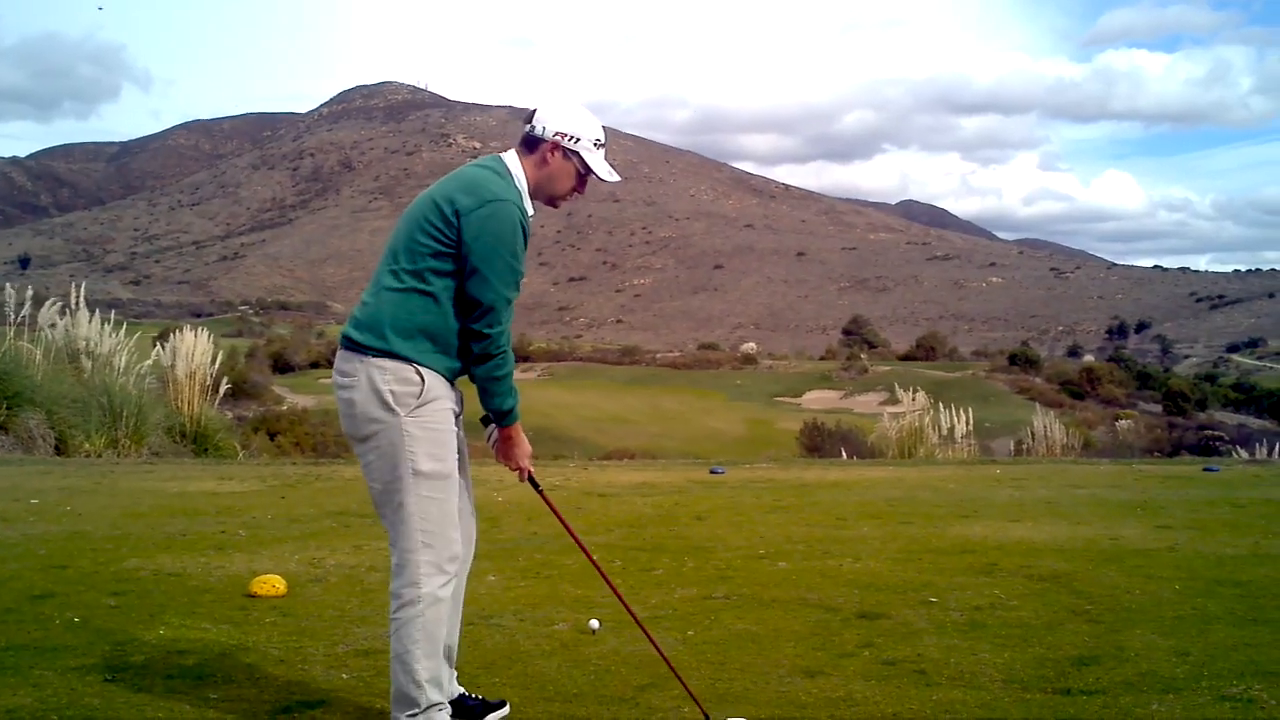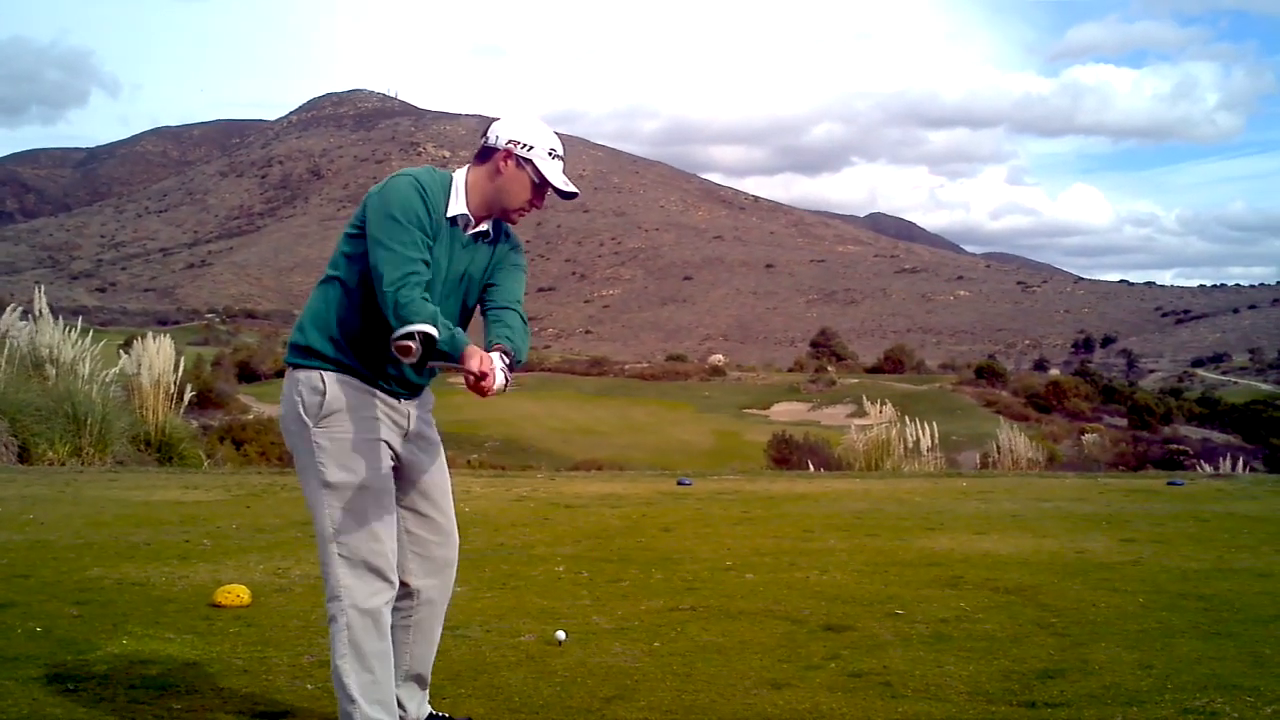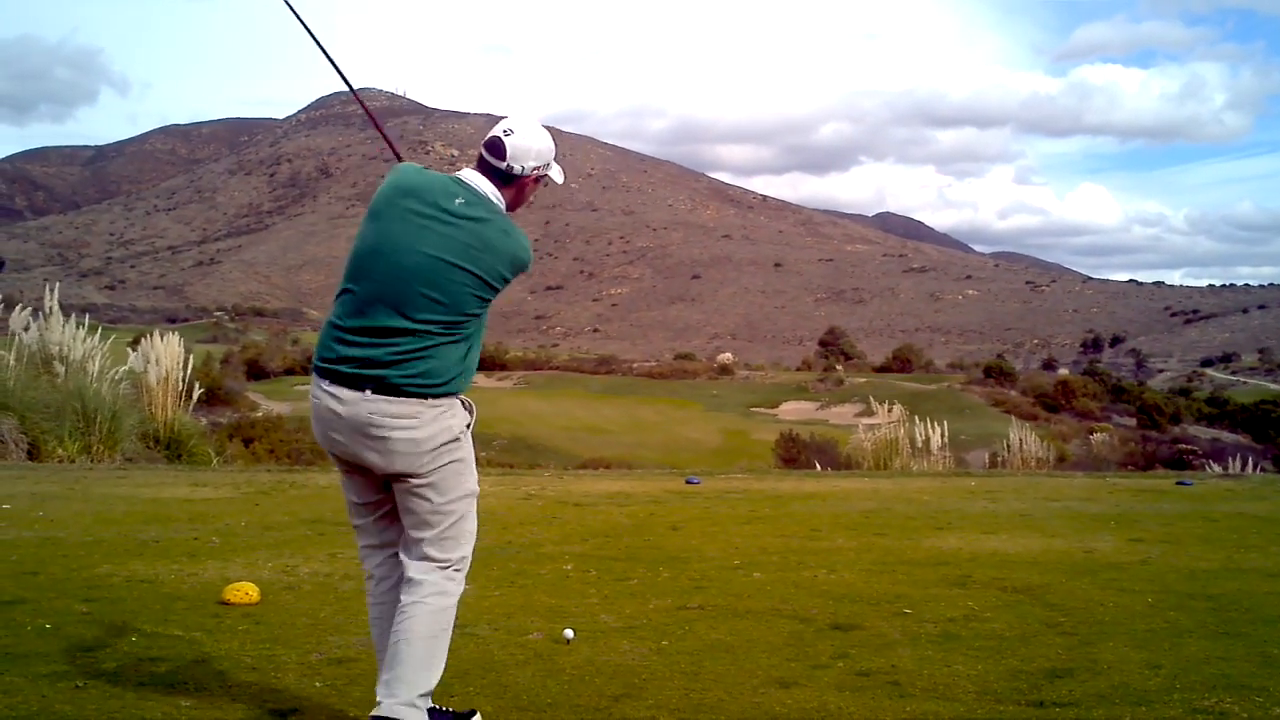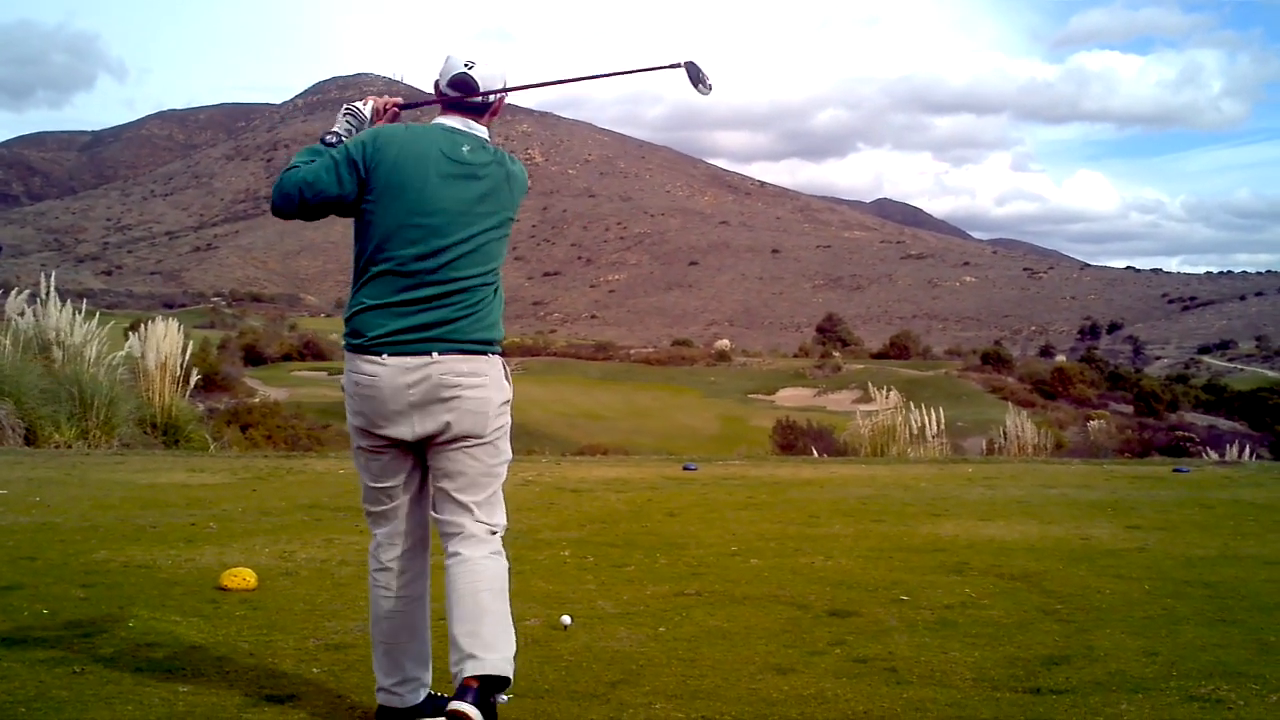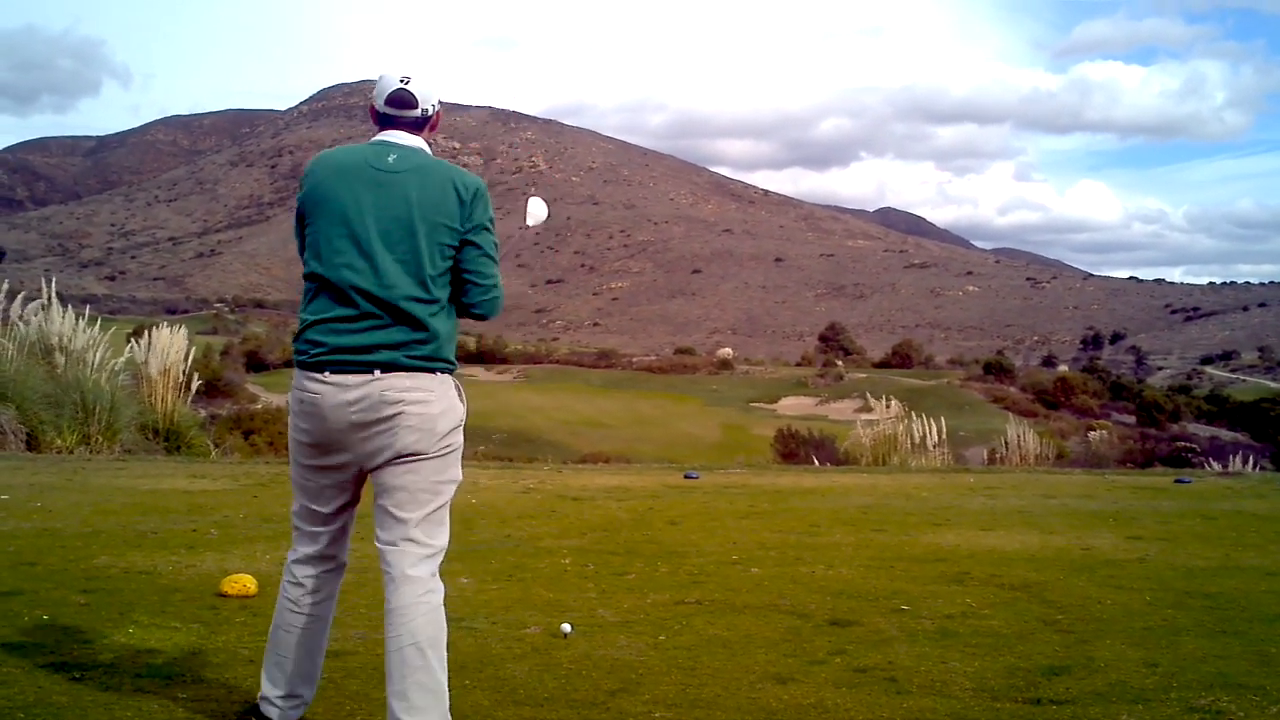
dt=1s
person 1, frame 1
left shoulder: (484, 184)
right shoulder: (496, 203)
right elbow: (488, 327)
left wrist: (499, 413)
right wrist: (509, 424)
left hip: (407, 377)
right hip: (397, 380)
left knee: (452, 538)
right knee: (429, 557)
person 1, frame 2
left shoulder: (503, 245)
right shoulder: (409, 192)
left elbow: (505, 315)
right elbow: (400, 292)
left wrist: (498, 358)
right wrist: (460, 351)
left hip: (406, 401)
right hip: (334, 392)
left knee: (431, 561)
right knee: (365, 572)
person 1, frame 3
left shoulder: (404, 183)
right shoulder: (509, 248)
left hip: (335, 401)
right hip: (419, 416)
left knee: (385, 555)
right knee: (438, 563)
person 1, frame 4
left shoulder: (384, 148)
right shoulder: (512, 176)
left elbow: (285, 198)
left wrist: (346, 129)
left hip: (377, 373)
right hip: (469, 377)
left knee: (394, 542)
right knee: (474, 535)
person 1, frame 5
left shoulder: (321, 171)
right shoulder: (463, 188)
right elbow: (482, 301)
left hip: (323, 387)
right hip: (417, 395)
left knee: (313, 557)
right knee: (413, 571)
